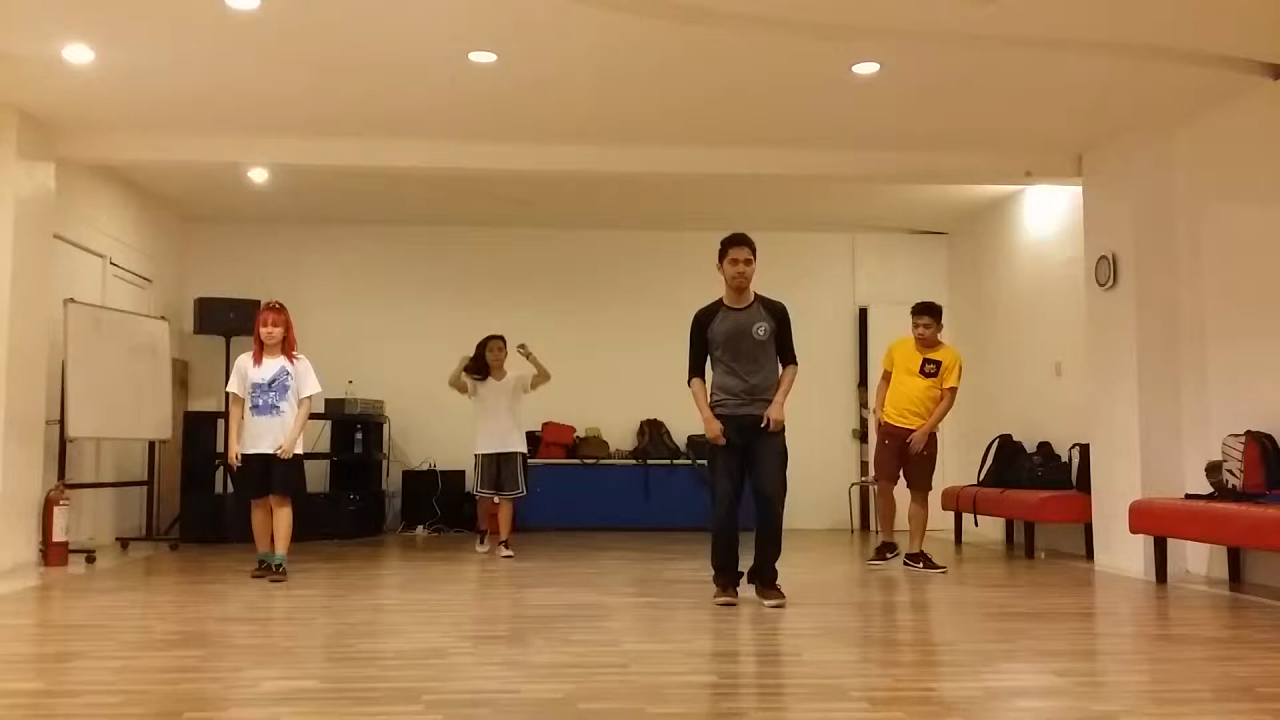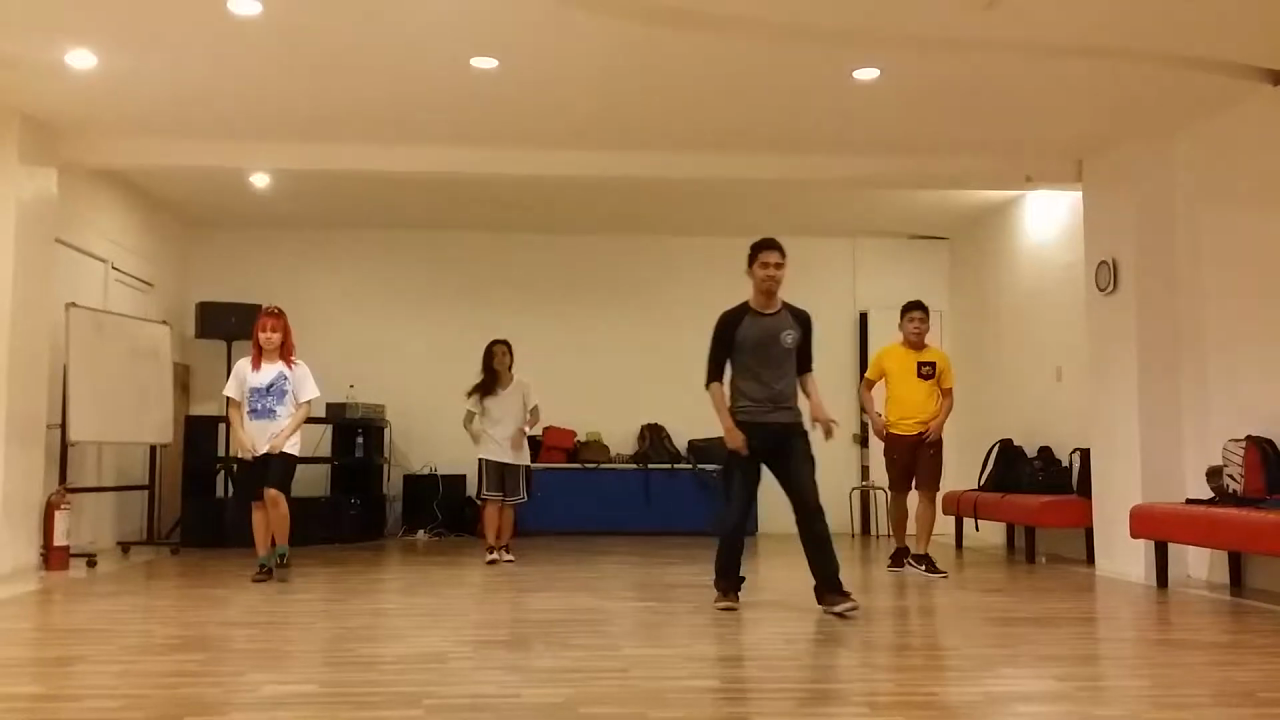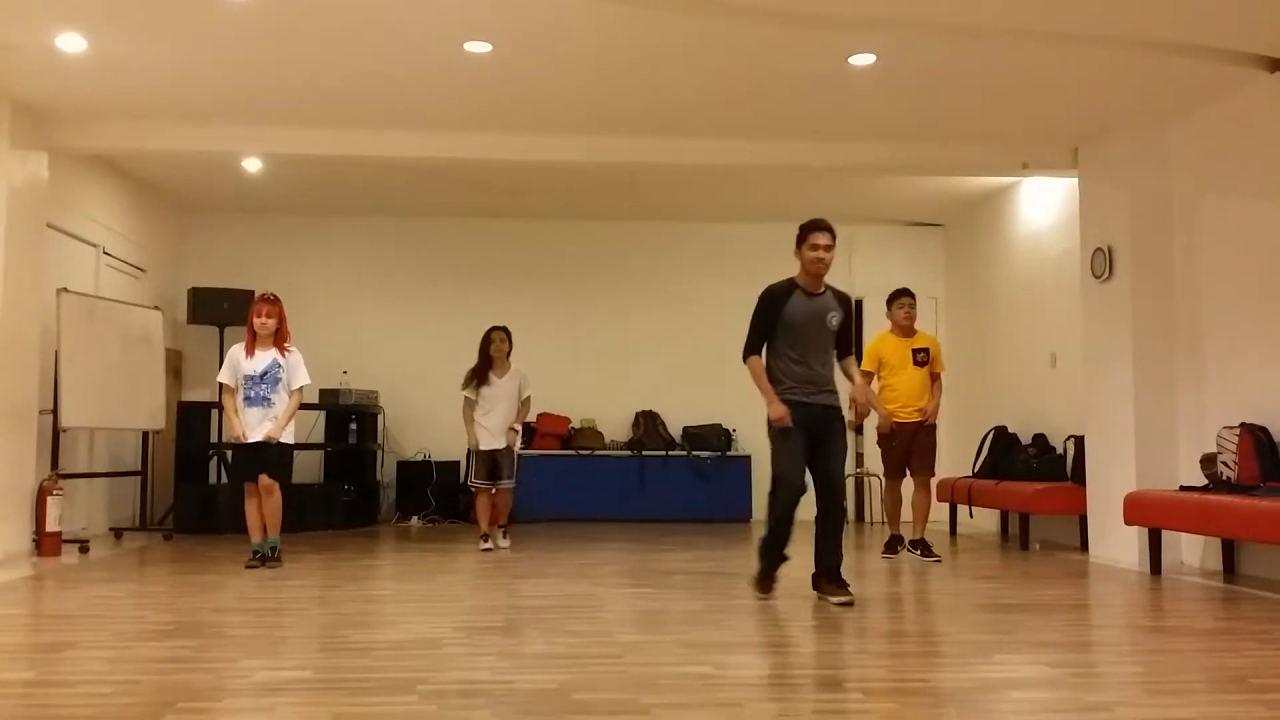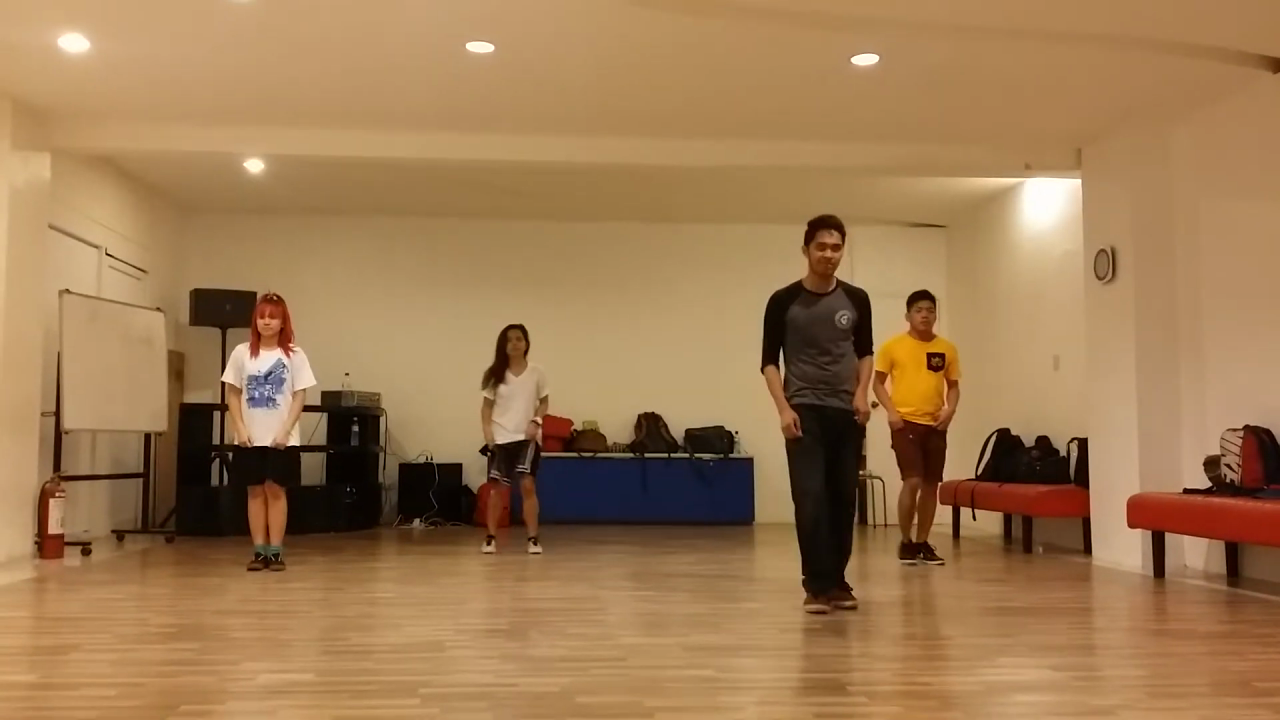
dt=0.4s
person 1, frame 1
left shoulder: (774, 312)
right shoulder: (706, 318)
left elbow: (789, 363)
right elbow: (695, 374)
left wrist: (778, 401)
right wrist: (707, 416)
left hip: (765, 420)
right hip: (725, 421)
left knee: (771, 497)
right knee: (724, 502)
left ankle: (765, 578)
right ankle: (725, 580)
person 1, frame 2
left shoulder: (799, 320)
right shoulder: (732, 321)
right elbow: (714, 379)
left wrist: (815, 403)
right wrist: (728, 426)
left hip: (789, 428)
right hip: (747, 429)
left knee: (809, 505)
right knee: (737, 510)
left ankle: (829, 588)
right ankle: (727, 585)
person 1, frame 3
left shoulder: (841, 303)
right shoulder: (777, 296)
right elbow: (751, 353)
left wrist: (857, 383)
right wrist: (771, 400)
left hip: (828, 408)
right hip: (789, 407)
left knee: (834, 492)
right knee: (789, 484)
left ankle: (829, 576)
right ankle: (768, 561)
person 1, frame 4
left shoulder: (856, 300)
right shoulder: (783, 301)
right elbow: (769, 361)
left wrist: (862, 392)
right wrist: (783, 407)
left hip: (846, 413)
right hip: (804, 412)
left knee: (844, 499)
right knee: (811, 499)
left ankle: (836, 580)
right ankle: (817, 585)
person 2, frame 1
left shoulder: (298, 363)
right shoulder: (244, 362)
left elbow: (305, 404)
right elbow: (236, 404)
left wrist: (292, 439)
right wrist: (232, 442)
left hip: (284, 445)
right hip: (252, 445)
left knee: (281, 500)
right knee: (258, 501)
left ankle: (280, 562)
right ankle: (263, 559)
person 2, frame 2
left shoulder: (296, 368)
right shoulder: (243, 367)
left elbow: (304, 407)
right elbow: (234, 407)
left wrist: (283, 437)
right wrist: (241, 437)
left hip: (283, 446)
right hip: (252, 449)
left knee: (274, 495)
right knee: (258, 503)
left ankle: (282, 553)
right ankle: (263, 562)
person 2, frame 3
left shoulder: (289, 354)
right shoulder: (237, 352)
left elbow: (296, 395)
right elbow: (228, 393)
left wrist: (278, 427)
right wrist: (234, 424)
left hip: (277, 433)
right hip: (246, 434)
left knee: (268, 483)
right knee: (251, 488)
left ankle: (273, 545)
right ankle: (257, 548)
person 2, frame 4
left shoulder: (294, 355)
right shoulder: (242, 353)
left elbow: (299, 396)
right elbow: (233, 394)
left wrist: (285, 431)
right wrist: (240, 429)
left hip: (281, 437)
right hip: (250, 437)
left knee: (275, 490)
right knee: (255, 491)
left ankle: (276, 551)
right ankle: (259, 551)
person 3, frame 1
left shoulder: (949, 357)
right shoulder: (897, 348)
left elbow: (948, 399)
right elbow: (885, 380)
left wrist: (925, 430)
right wrist: (878, 410)
left hip: (922, 433)
right hip: (891, 427)
left knee: (919, 492)
right knee: (883, 484)
left ankle: (915, 553)
right ankle: (886, 543)
person 3, frame 2
left shoulder: (939, 358)
right shoulder: (886, 355)
left elbow: (947, 395)
right elbow: (865, 388)
left wrist: (940, 421)
right wrist: (874, 417)
left hip: (928, 434)
right hip: (896, 435)
left knee: (928, 493)
right knee: (898, 494)
left ankle: (922, 556)
right ankle: (901, 549)
person 3, frame 3
left shoulder: (930, 343)
right shoulder: (878, 345)
left elbow: (936, 379)
right elbow: (865, 383)
left wrist: (935, 403)
right wrist: (880, 412)
left hip: (923, 421)
right hip: (893, 423)
left knee: (923, 480)
right knee: (893, 480)
left ankle: (918, 539)
right ankle: (894, 537)
person 3, frame 4
left shoulder: (947, 349)
right shoulder: (893, 346)
left elbow: (953, 386)
right elbow: (878, 382)
left wrist: (949, 409)
right wrist: (891, 410)
left hip: (934, 426)
right hip: (905, 424)
left knee: (930, 486)
right knee: (912, 481)
left ankle: (922, 542)
right ankle: (906, 541)
person 4, frame 1
left shoulder: (517, 380)
right shoulder: (477, 382)
left elbow: (545, 376)
right elbow: (453, 383)
left wrist: (529, 356)
right wrist: (464, 364)
left hip: (512, 445)
right hip: (486, 446)
left knee: (507, 496)
right knee: (485, 495)
left ankle: (504, 542)
right ankle: (483, 531)
person 4, frame 2
left shoulder: (522, 386)
right shoulder: (482, 390)
left elbow: (535, 415)
right elbow: (469, 417)
left wrist: (523, 430)
right wrist: (471, 429)
left hip: (515, 453)
right hip: (490, 452)
left knee: (509, 501)
right knee: (491, 499)
left ankle: (504, 546)
right ankle: (491, 547)
person 4, frame 3
left shoulder: (519, 375)
right shoulder: (477, 375)
left elbow: (525, 405)
right elbow: (468, 406)
left wrist: (515, 428)
right wrist: (470, 433)
left hip: (506, 440)
right hip: (482, 439)
left knee: (505, 488)
right knee: (483, 488)
left ankle: (501, 527)
right ankle: (485, 534)
person 4, frame 4
left shoulder: (536, 373)
right shoulder: (495, 374)
left elbow: (544, 403)
right elbow: (487, 405)
left wrist: (536, 421)
right wrist: (487, 429)
left hip: (527, 437)
right hip: (501, 437)
left knee: (527, 485)
right knee: (498, 487)
left ankle: (532, 537)
right ankle: (490, 537)
